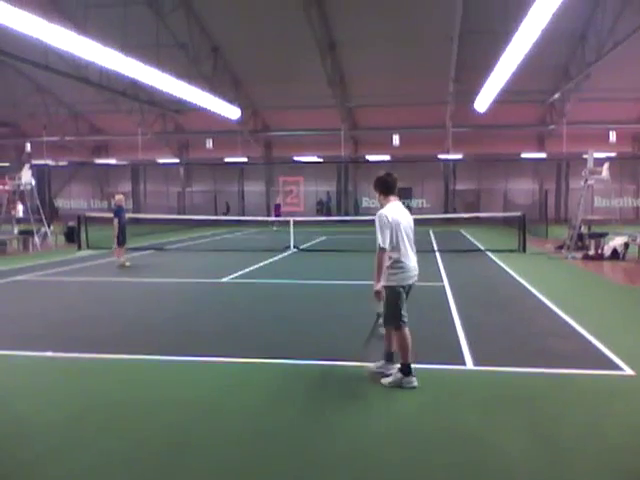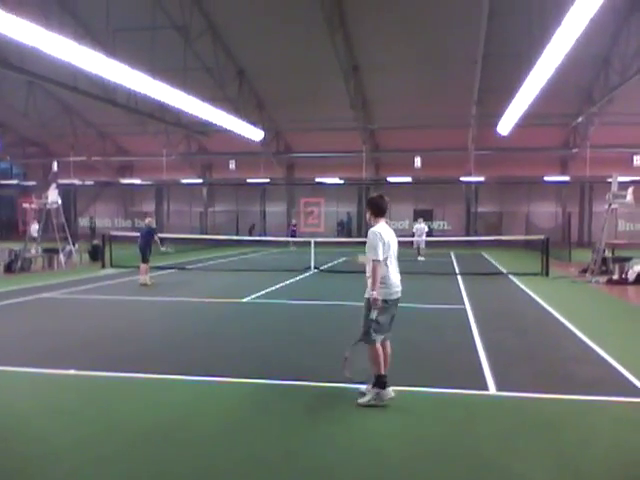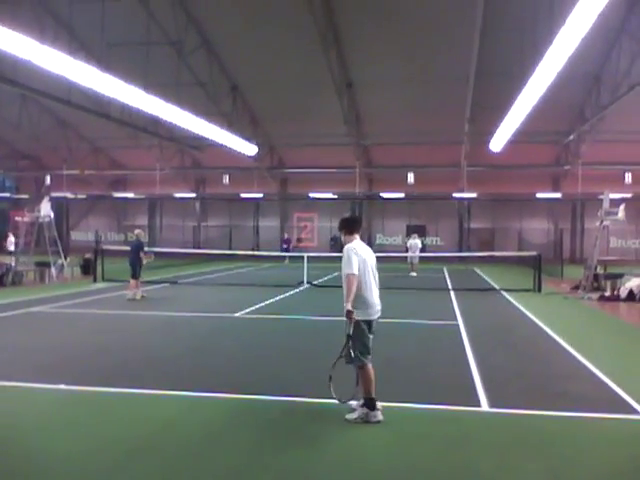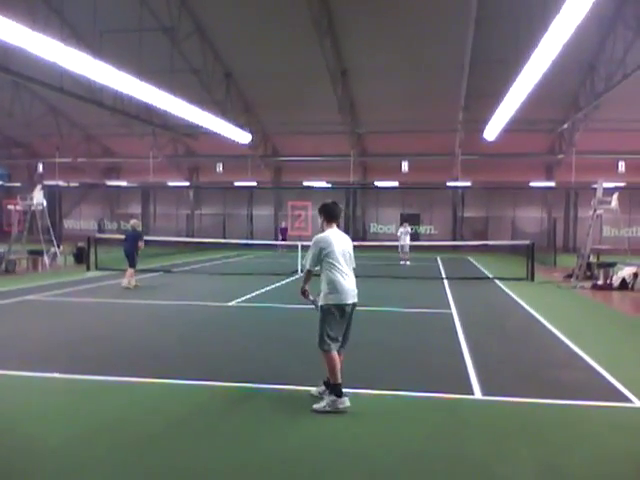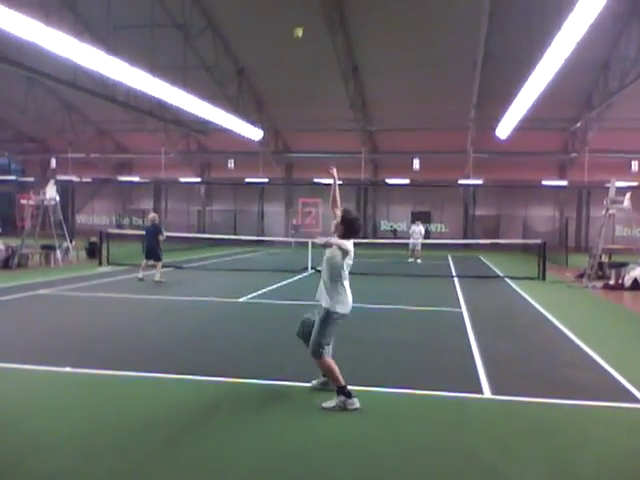
dt=1s
person 1, frame 1
left shoulder: (383, 215)
right shoulder: (404, 211)
left elbow: (383, 251)
left wrist: (378, 281)
left hip: (395, 275)
right hip: (409, 271)
left knee: (398, 324)
right knee: (393, 321)
left ankle: (407, 374)
right ankle: (389, 362)
person 1, frame 2
left shoulder: (375, 232)
right shoulder: (389, 231)
left elbow: (376, 264)
left wrist: (374, 291)
left hip: (381, 292)
right hip: (393, 290)
left knee: (371, 338)
right knee: (383, 338)
left ankle: (381, 387)
right ankle: (381, 384)
person 1, frame 3
left shoulder: (350, 248)
right shoulder: (367, 249)
left elbow: (352, 277)
left wrist: (348, 303)
left hip: (360, 310)
right hip: (371, 308)
left knee: (361, 360)
right knee: (364, 357)
left ankle: (371, 409)
right ankle: (369, 401)
person 1, frame 4
left shoulder: (320, 239)
right shoulder: (346, 239)
left elbow: (309, 269)
left wrist: (304, 286)
left hip: (333, 297)
right hip: (350, 295)
left knee: (328, 345)
right knee: (338, 345)
left ankle: (338, 396)
right ankle: (330, 386)
person 1, frame 5
left shoulder: (343, 246)
right shoulder: (340, 241)
left elbow: (344, 248)
right elbow: (335, 207)
left wrist: (330, 242)
right wrist: (334, 181)
left hip: (334, 306)
right hip: (328, 303)
left knee: (319, 352)
right knee: (305, 332)
left ankle: (346, 397)
right ankle: (328, 377)
